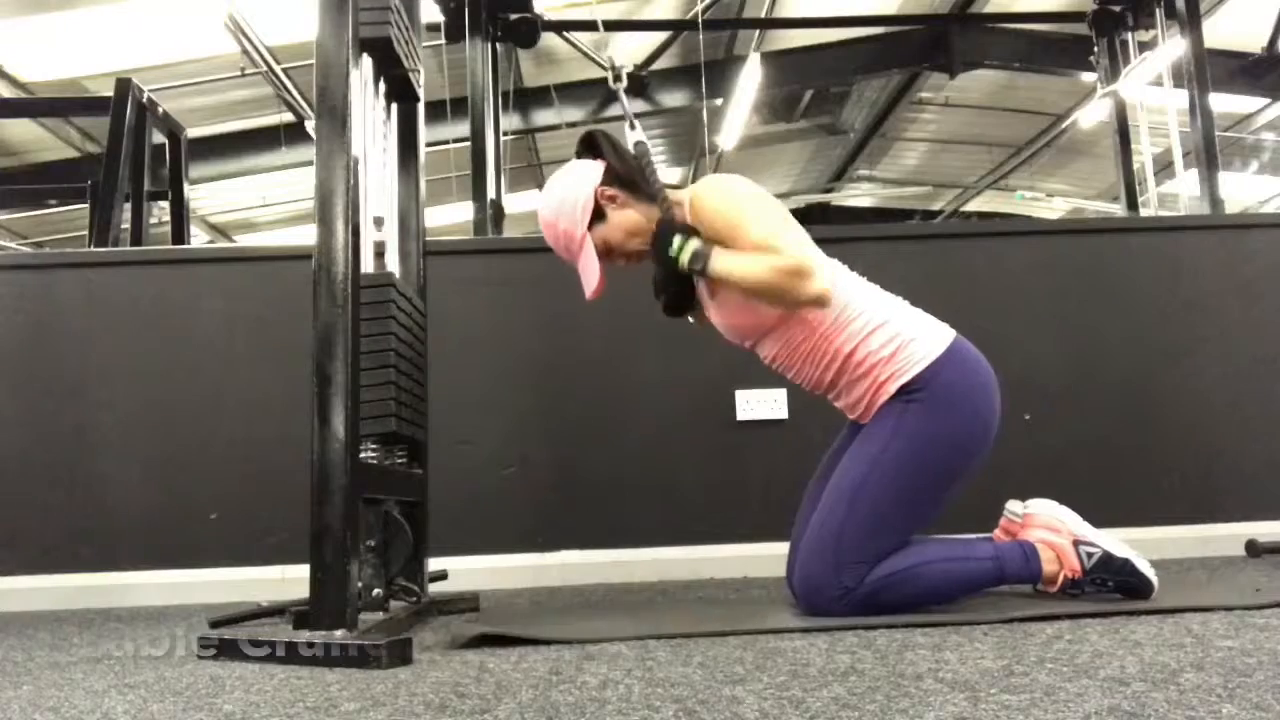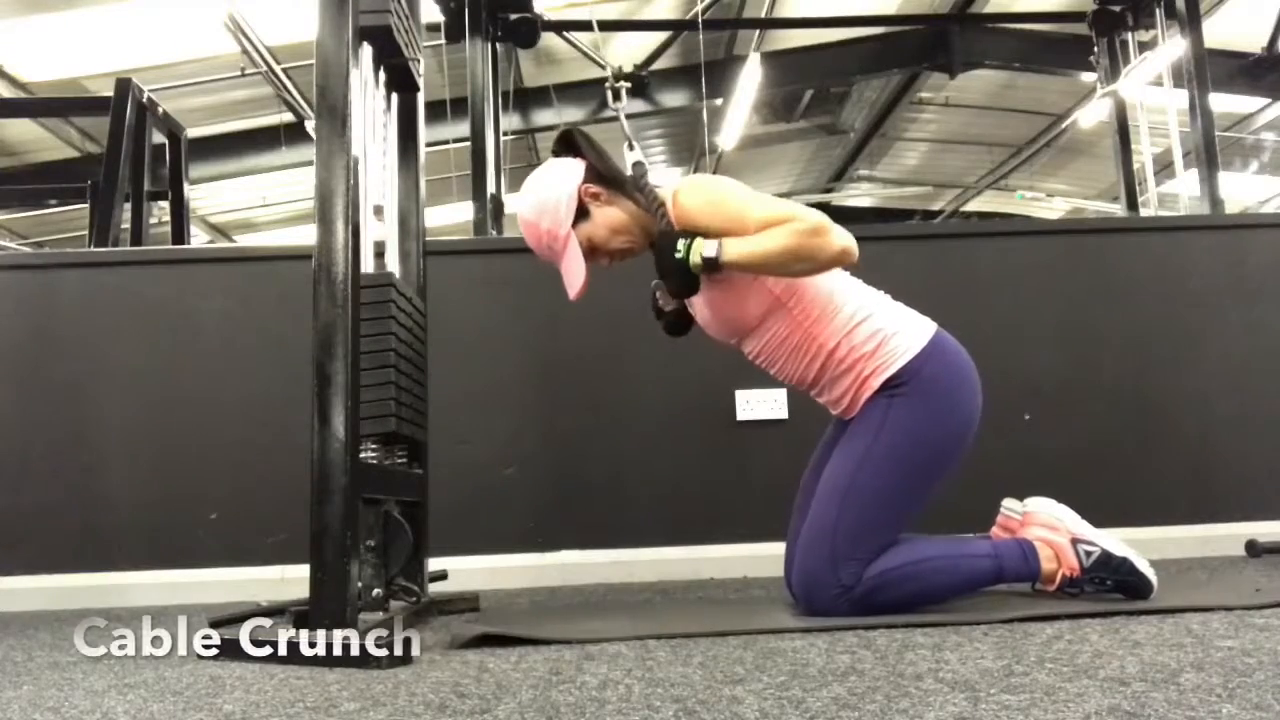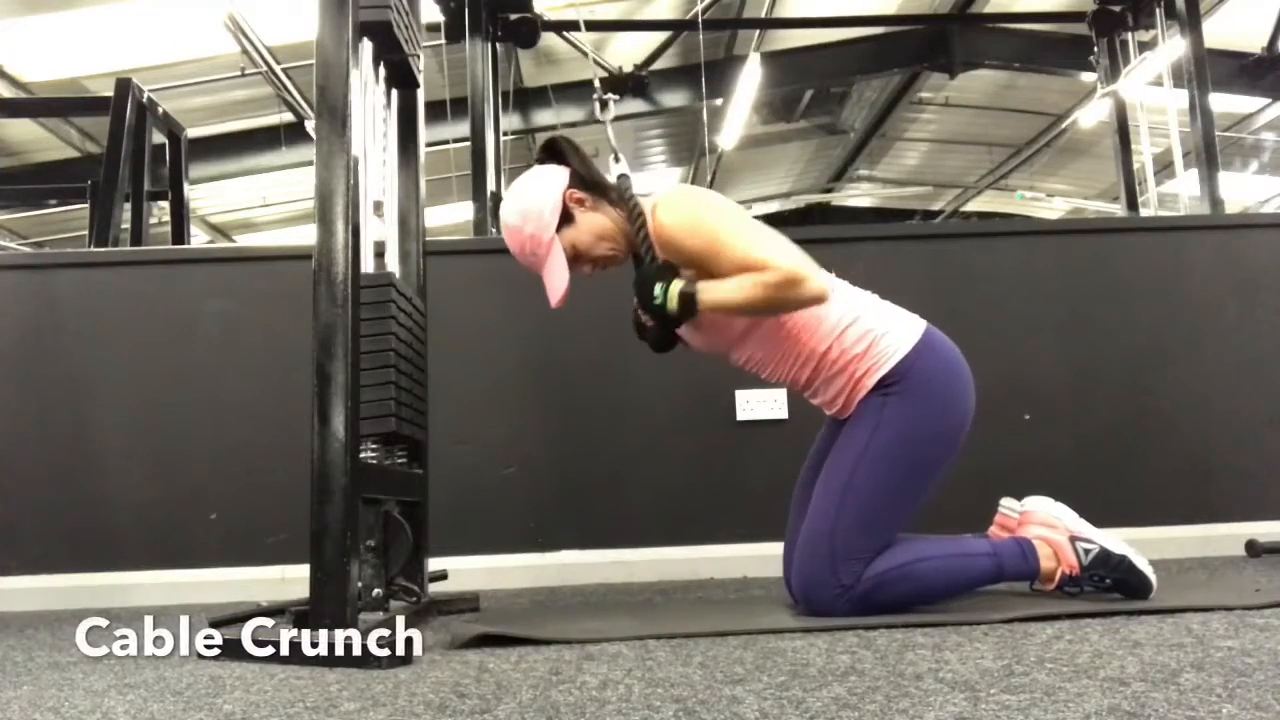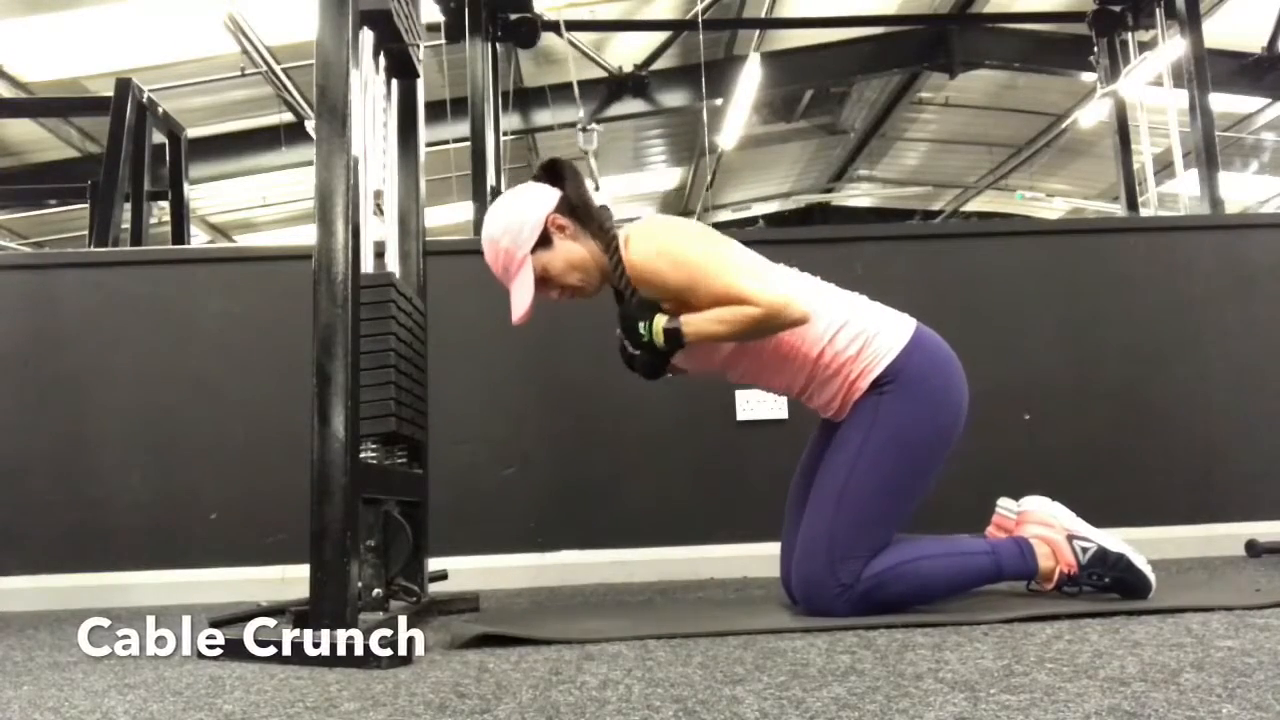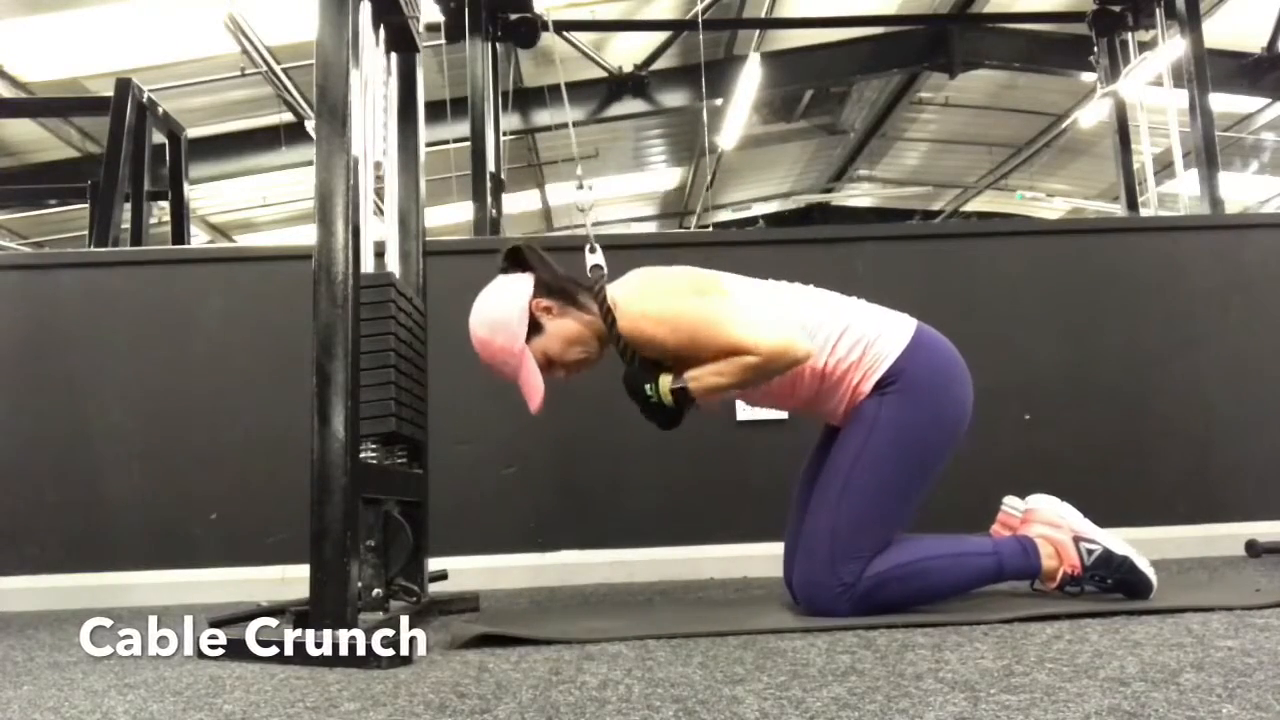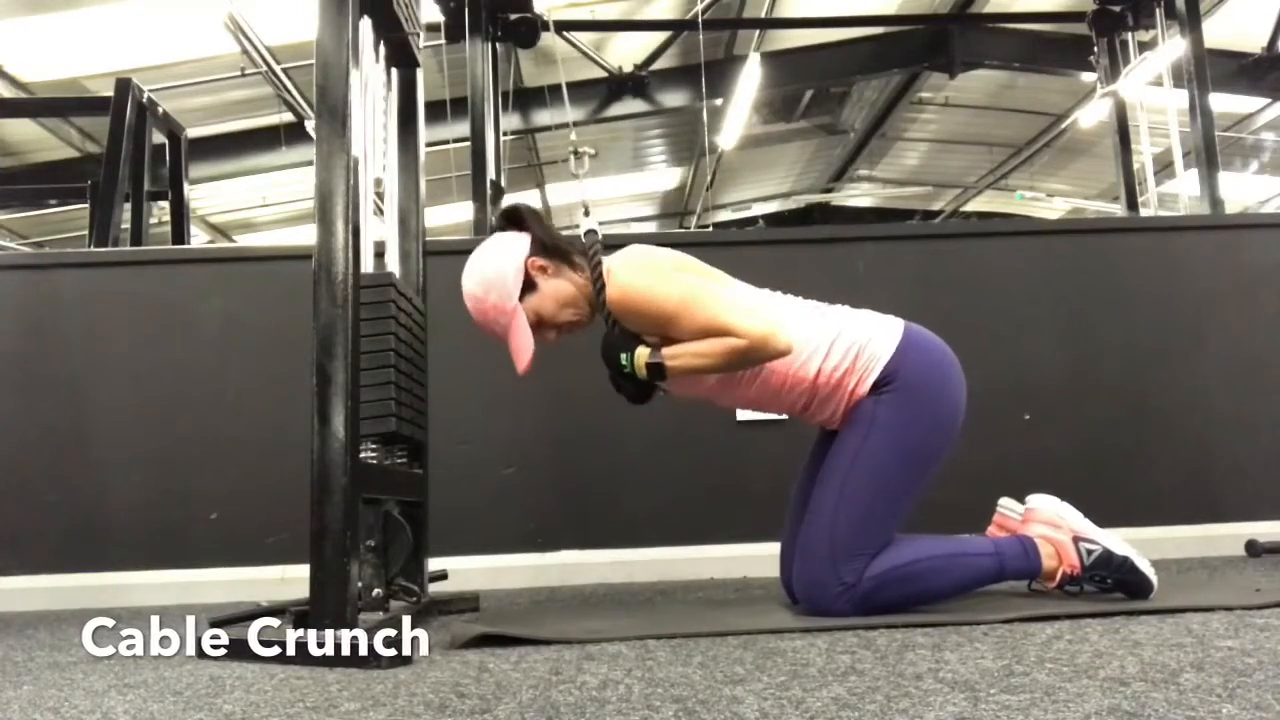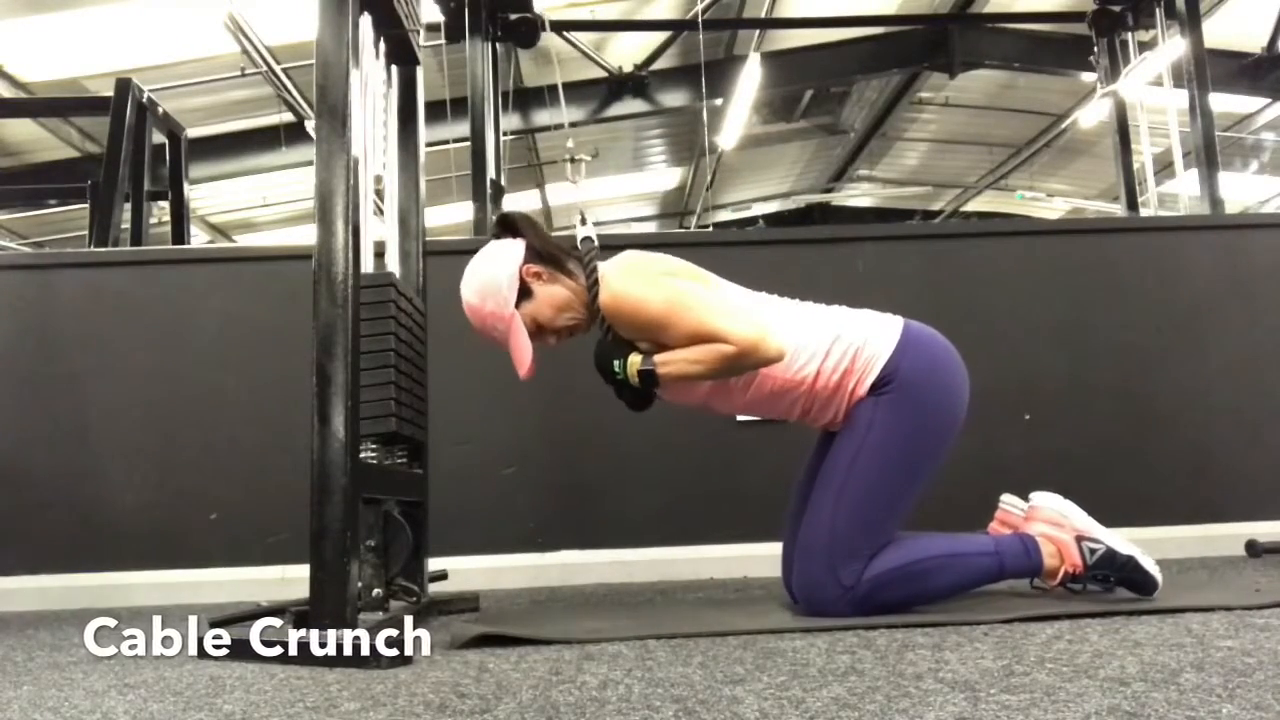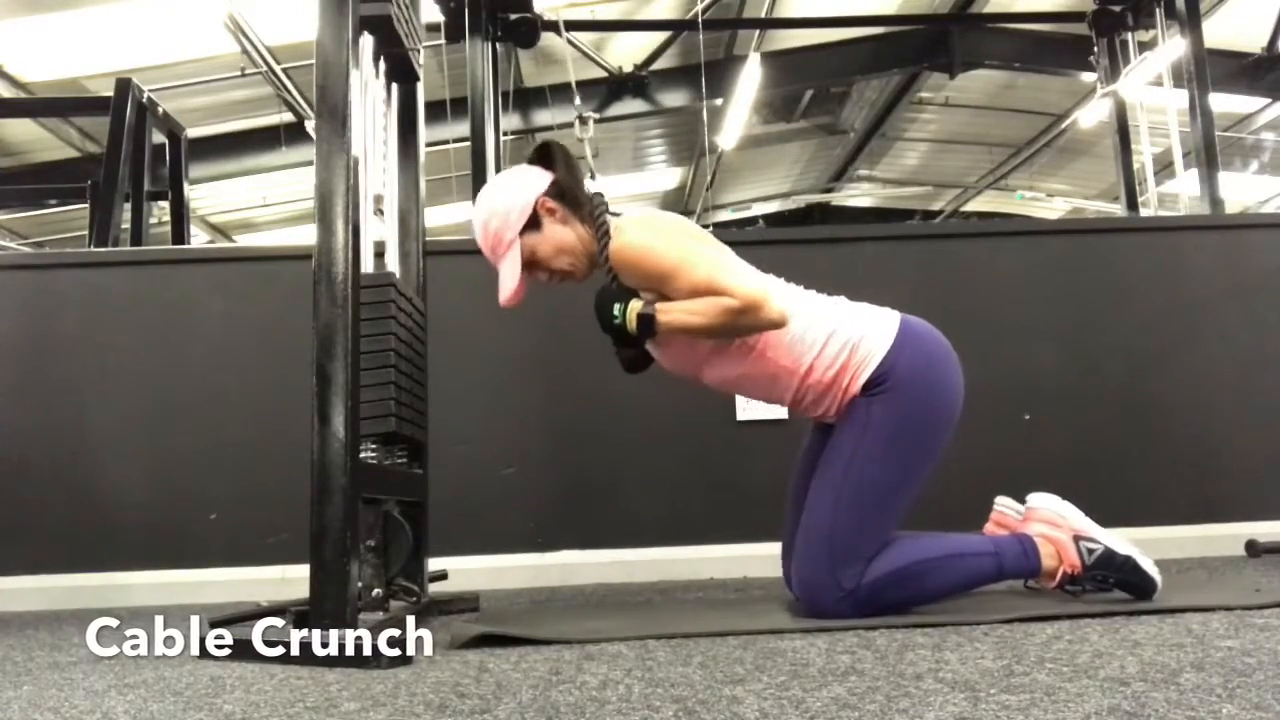
dt=0.5s
person 1, frame 1
left shoulder: (712, 201)
right shoulder: (691, 240)
left elbow: (811, 284)
left wrist: (697, 260)
right wrist: (692, 302)
left hip: (937, 389)
right hip: (900, 397)
left knee: (827, 587)
right knee: (811, 575)
left ankle: (1053, 558)
right ankle: (1017, 535)
person 1, frame 2
left shoulder: (693, 201)
right shoulder: (675, 240)
left elbow: (832, 243)
left wrist: (707, 257)
right wrist: (688, 310)
left hip: (917, 382)
right hip: (883, 391)
left knee: (827, 586)
right knee: (812, 572)
left ankle: (1053, 555)
right ankle: (1013, 532)
person 1, frame 3
left shoulder: (675, 216)
right shoulder: (659, 255)
left elbow: (804, 285)
left wrist: (684, 297)
right wrist: (670, 323)
left hip: (911, 380)
right hip: (876, 390)
left knee: (827, 588)
right knee: (809, 575)
left ankle: (1052, 556)
right ankle: (1015, 530)
person 1, frame 4
left shoulder: (648, 251)
right shoulder: (639, 277)
left elbow: (785, 307)
left wrist: (670, 330)
right wrist: (664, 356)
left hip: (907, 379)
right hip: (873, 389)
left knee: (826, 587)
right knee: (807, 576)
left ankle: (1049, 553)
right ankle: (1012, 530)
person 1, frame 5
left shoulder: (639, 312)
right shoulder: (638, 314)
left elbow: (783, 346)
left wrist: (677, 388)
right wrist: (672, 390)
left hip: (912, 379)
right hip: (883, 388)
left knee: (829, 586)
right knee: (808, 577)
left ankle: (1053, 552)
right ankle: (1020, 532)
person 1, frame 6
left shoulder: (629, 283)
right shoulder: (623, 305)
left elbow: (767, 338)
left wrist: (651, 363)
right wrist: (647, 374)
left hip: (905, 379)
right hip: (872, 390)
left knee: (829, 587)
right knee: (806, 579)
left ankle: (1054, 553)
right ankle: (1012, 531)
person 1, frame 7
left shoulder: (623, 292)
right shoulder: (629, 296)
left elbow: (759, 343)
left wrist: (645, 371)
right wrist: (647, 377)
left hip: (907, 378)
right hip: (881, 385)
left knee: (827, 588)
right knee: (808, 576)
left ankle: (1053, 549)
right ankle: (1015, 529)
person 1, frame 8
left shoulder: (633, 243)
right shoulder: (627, 267)
left elbow: (765, 308)
left wrist: (643, 317)
right wrist: (643, 345)
left hip: (900, 374)
right hip: (870, 382)
left knee: (827, 590)
right knee: (813, 573)
left ankle: (1053, 551)
right ankle: (1009, 530)
